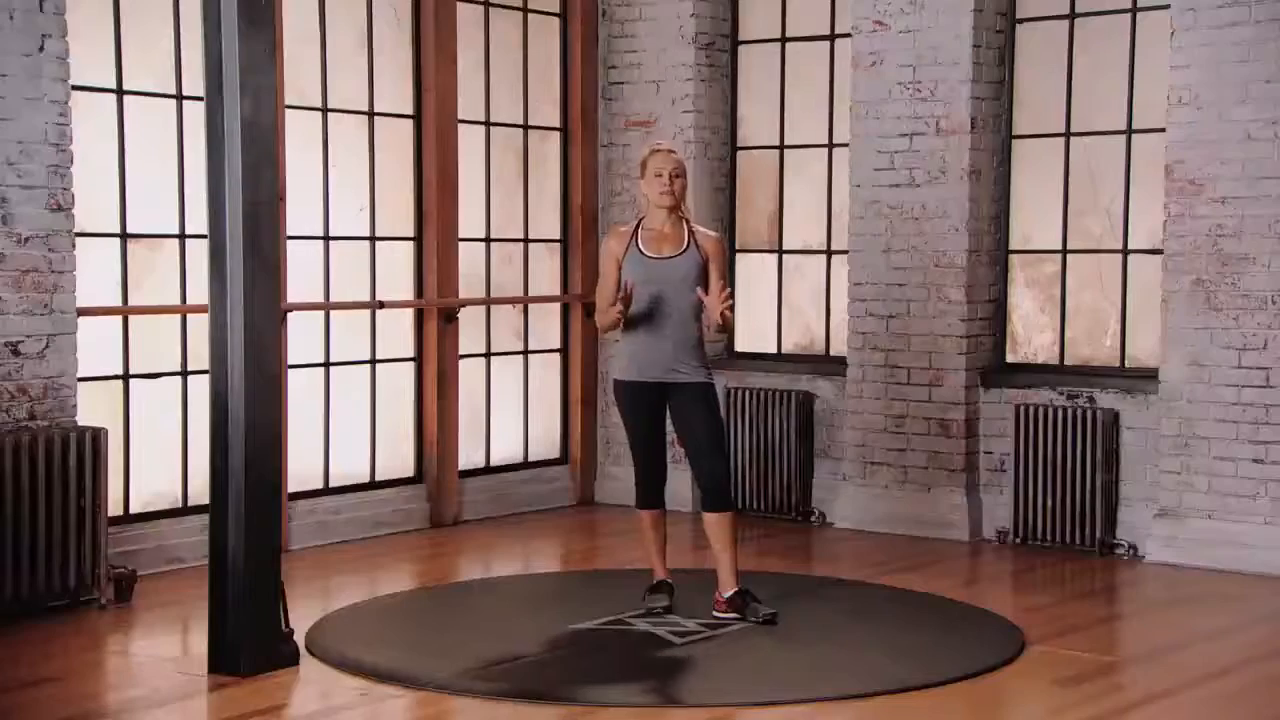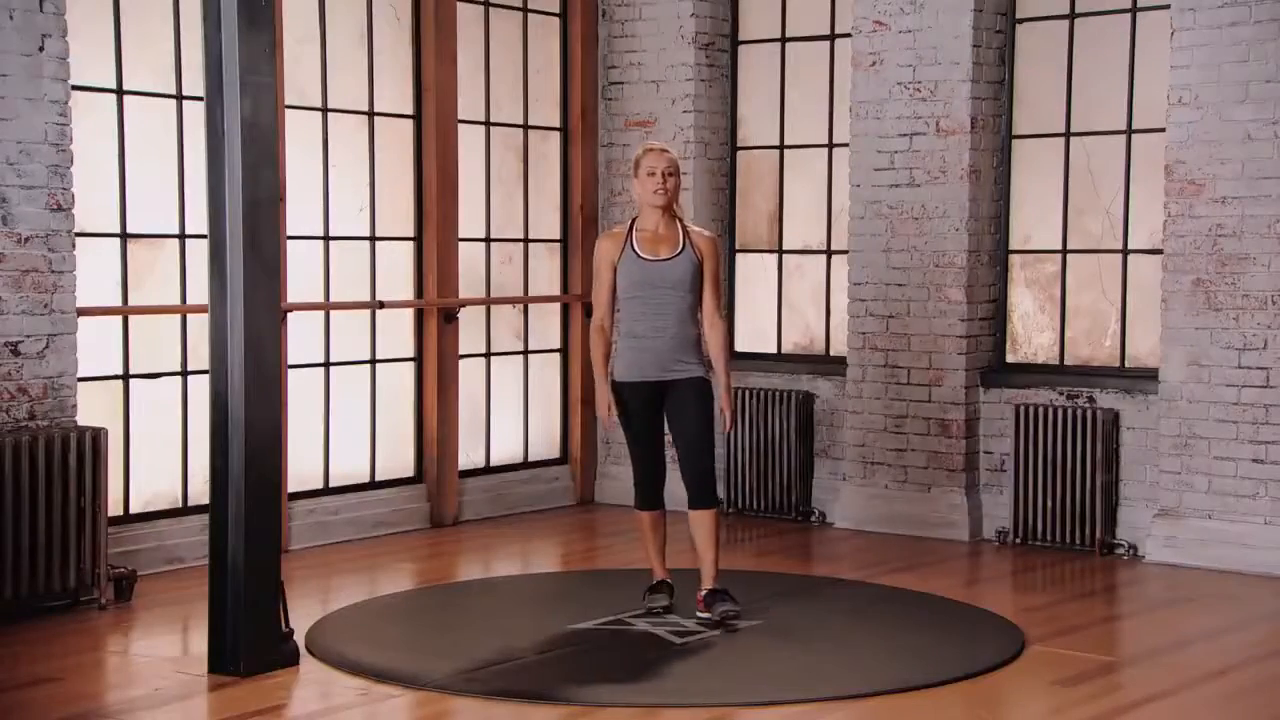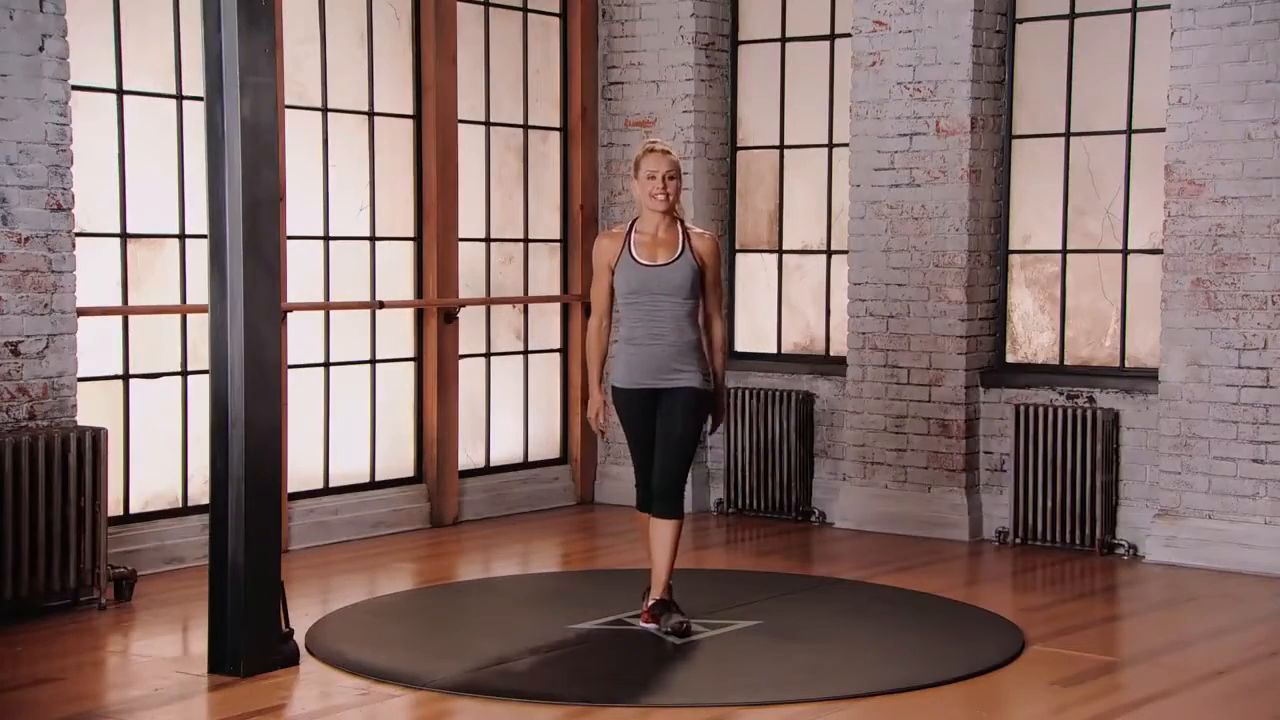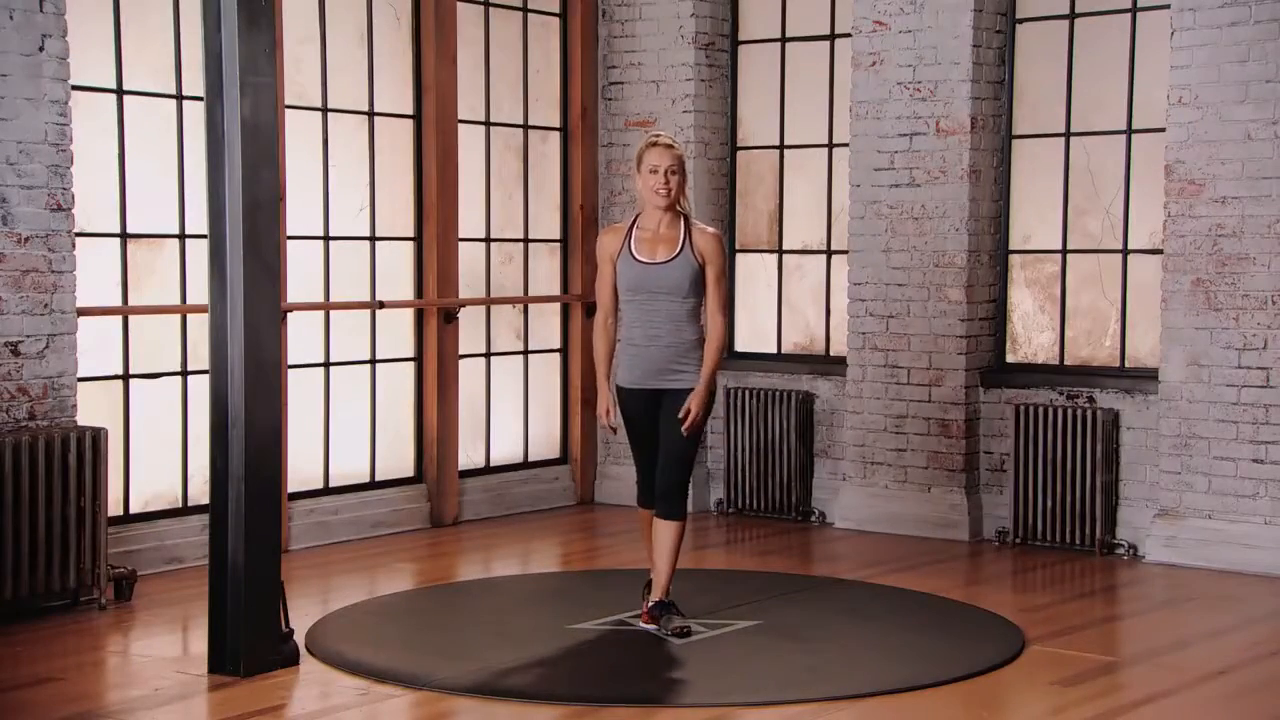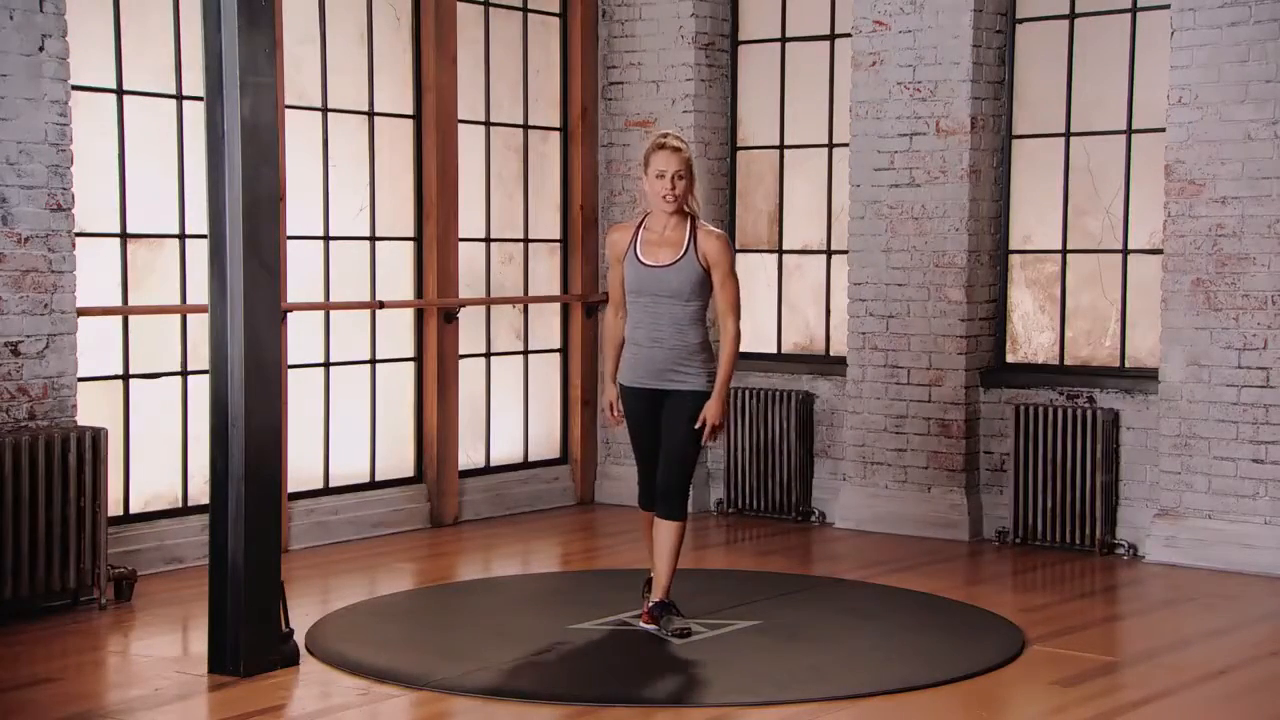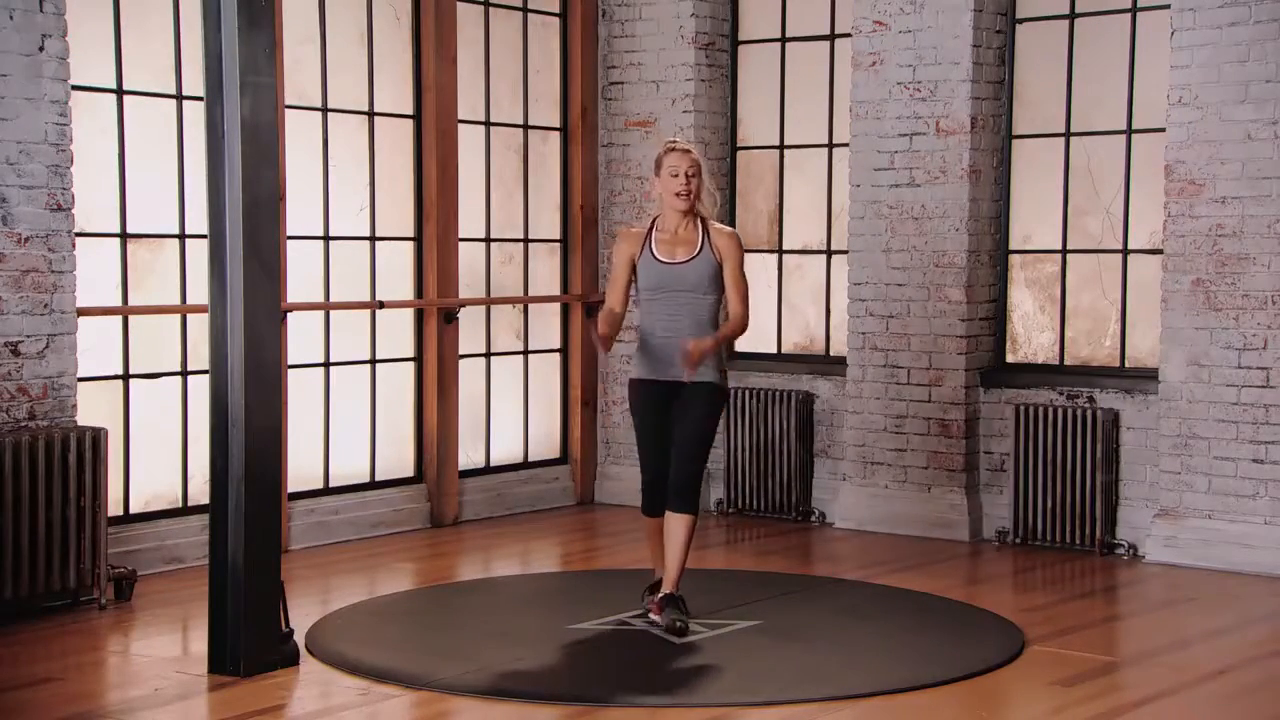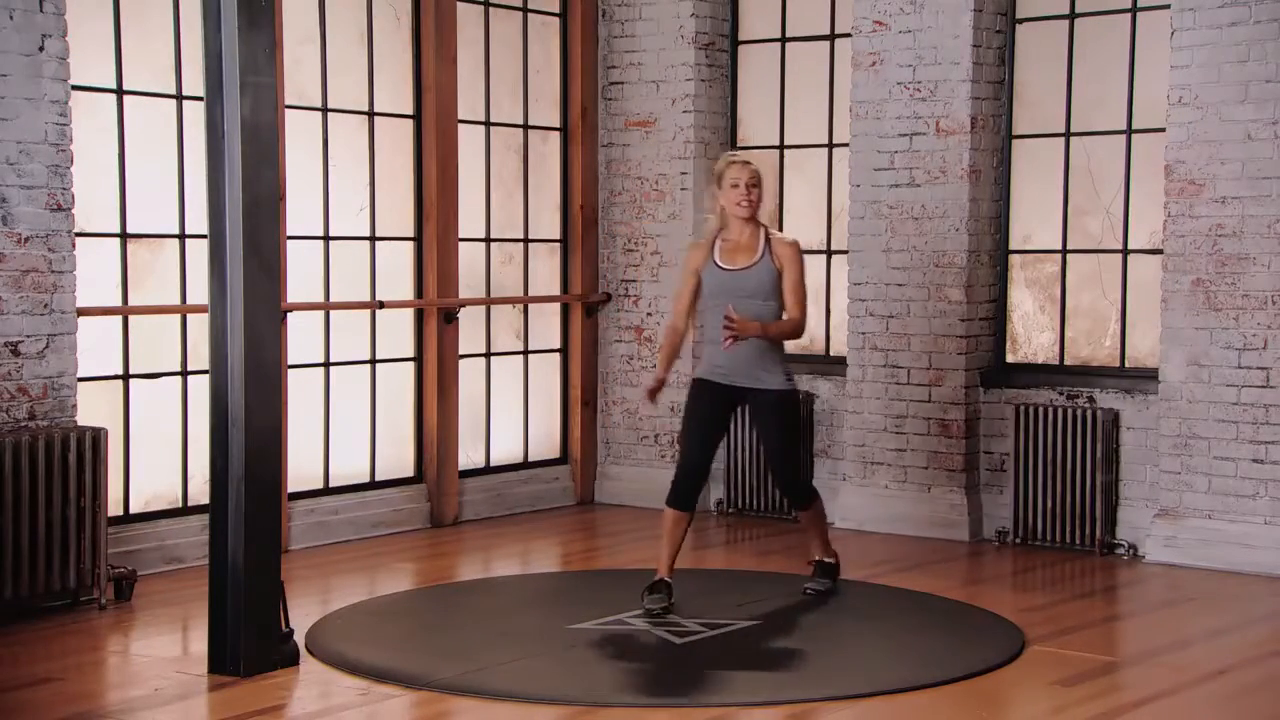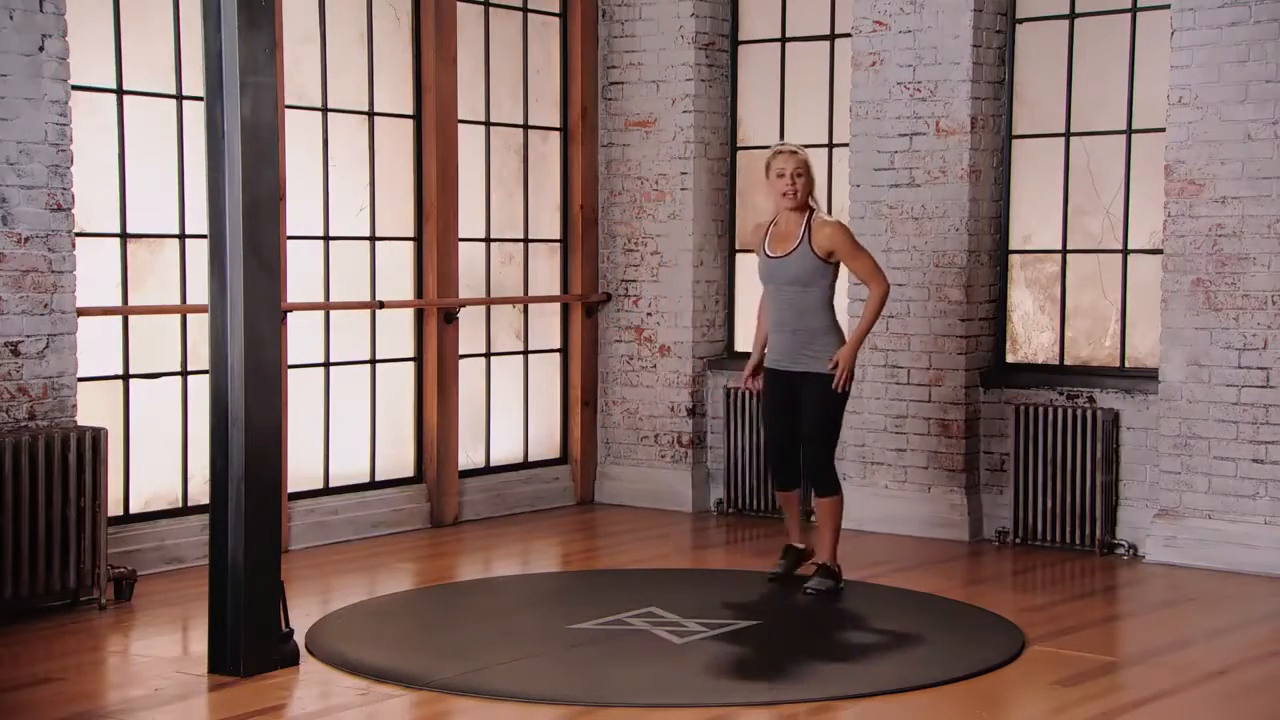
dt=0.5s
person 1, frame 1
left shoulder: (708, 243)
right shoulder: (619, 242)
left elbow: (718, 317)
right elbow: (601, 317)
left wrist: (719, 315)
right wrist: (614, 314)
left hip: (691, 375)
right hip: (637, 375)
left knee: (714, 476)
right knee: (650, 476)
left ankle: (729, 591)
right ankle: (660, 578)
person 1, frame 2
left shoulder: (702, 243)
right shoulder: (612, 244)
left elbow: (712, 316)
right elbow: (600, 320)
left wrist: (723, 383)
right wrist: (602, 383)
left hip: (687, 374)
right hip: (633, 376)
left knee: (699, 473)
right knee: (648, 477)
left ankle: (709, 588)
right ankle: (659, 578)
person 1, frame 3
left shoulder: (702, 244)
right shoulder: (610, 245)
left elbow: (714, 320)
right elbow: (599, 321)
left wrist: (719, 386)
right wrist: (594, 389)
left hip: (685, 381)
right hip: (631, 381)
left knee: (669, 484)
right knee: (647, 483)
left ankle: (658, 599)
right ankle: (658, 582)
person 1, frame 4
left shoulder: (705, 241)
right shoulder: (613, 240)
left elbow: (716, 321)
right elbow: (605, 318)
left wrist: (704, 386)
right wrist: (603, 386)
left hip: (684, 383)
right hip: (635, 381)
left knee: (672, 486)
right knee: (648, 483)
left ankle: (658, 600)
right ankle: (656, 575)
person 1, frame 5
left shoulder: (712, 243)
right shoulder: (621, 239)
left elbow: (729, 324)
right elbow: (616, 312)
left wrist: (719, 396)
right wrist: (609, 379)
left hip: (689, 384)
right hip: (638, 381)
left knee: (672, 487)
right knee: (650, 483)
left ankle: (658, 600)
right ankle: (656, 574)
person 1, frame 6
left shoulder: (723, 240)
right shoulder: (632, 242)
left elbow: (739, 315)
right elbow: (614, 307)
left wrist: (712, 341)
right wrist: (604, 329)
left hip: (702, 377)
right hip: (650, 376)
left knee: (684, 480)
right knee: (654, 482)
left ankle: (670, 594)
right ankle: (659, 578)
person 1, frame 7
left shoulder: (784, 250)
right shoulder: (701, 254)
left elbow: (796, 320)
right elbow: (680, 321)
left wrist: (758, 329)
right wrist: (662, 369)
left hip: (771, 382)
right hip: (715, 378)
left knee: (789, 479)
right knee: (688, 476)
left ankle: (825, 558)
right ankle: (663, 579)
person 1, frame 8
left shoulder: (828, 232)
right shoulder: (760, 235)
left elbow: (879, 286)
left wrist: (852, 346)
right wrist: (757, 352)
left hip: (822, 368)
right hip: (778, 366)
left knee: (816, 463)
right knee: (779, 460)
left ankle: (828, 564)
right ankle: (796, 545)
